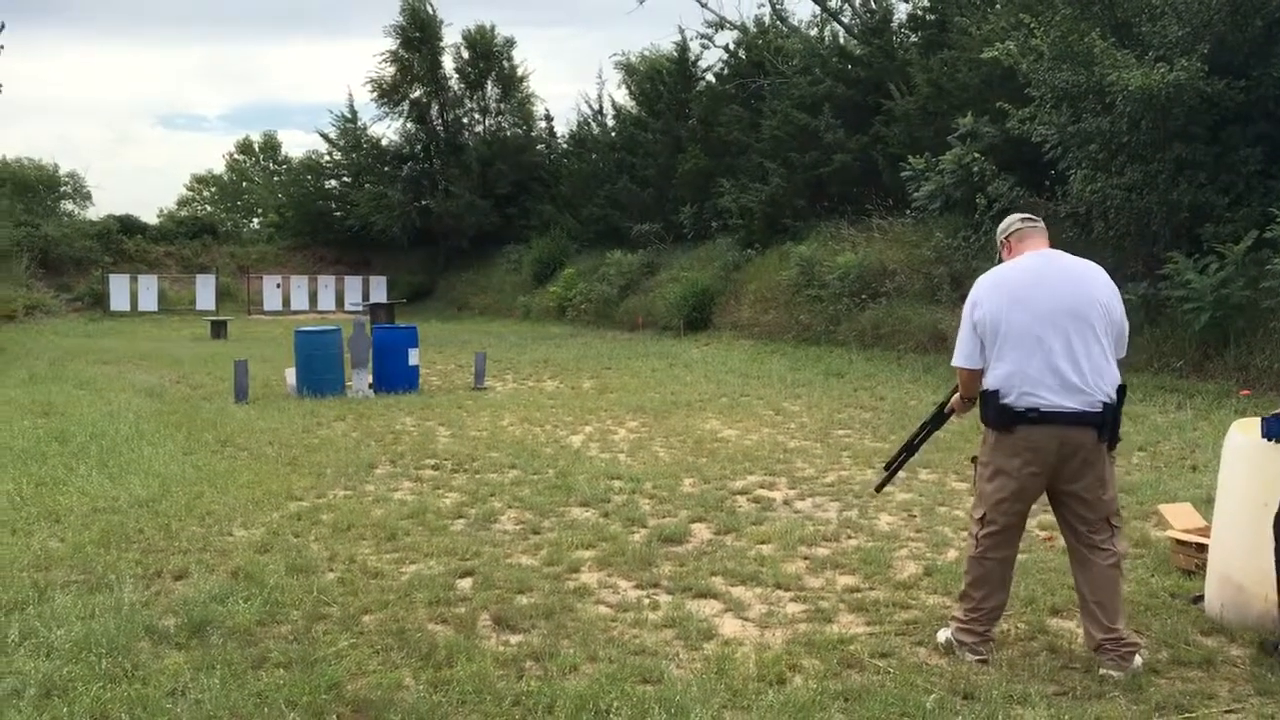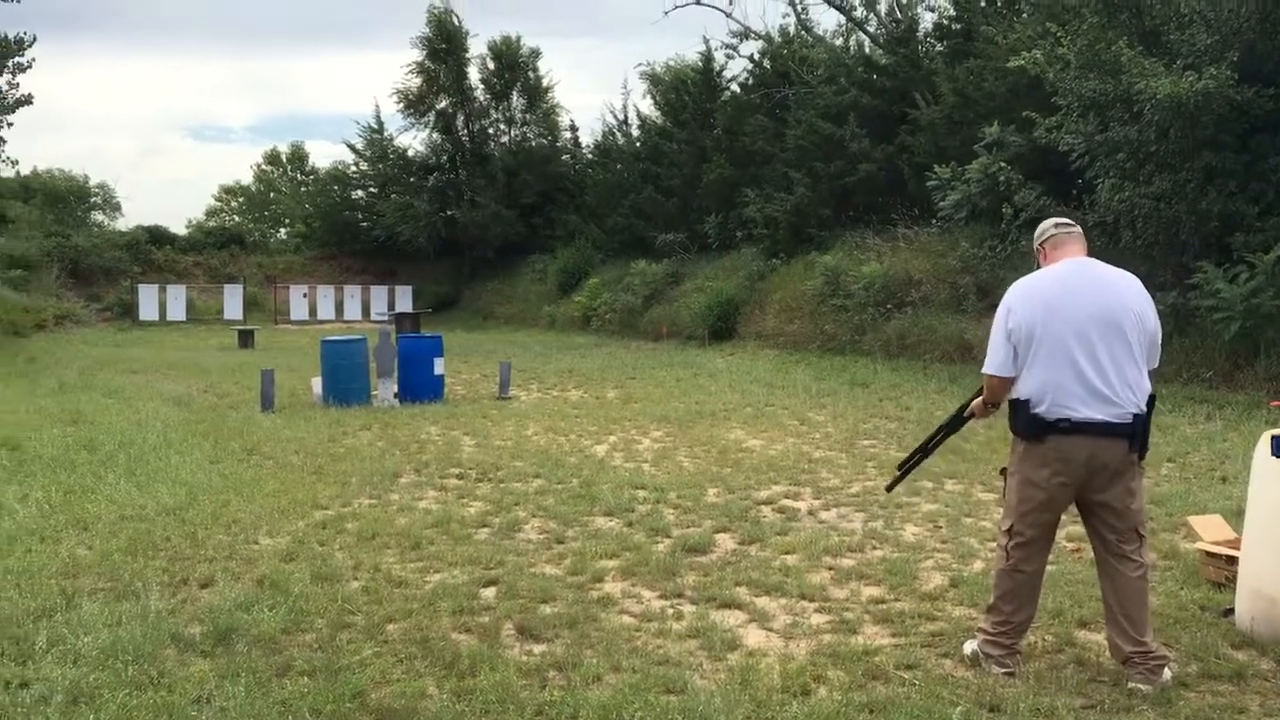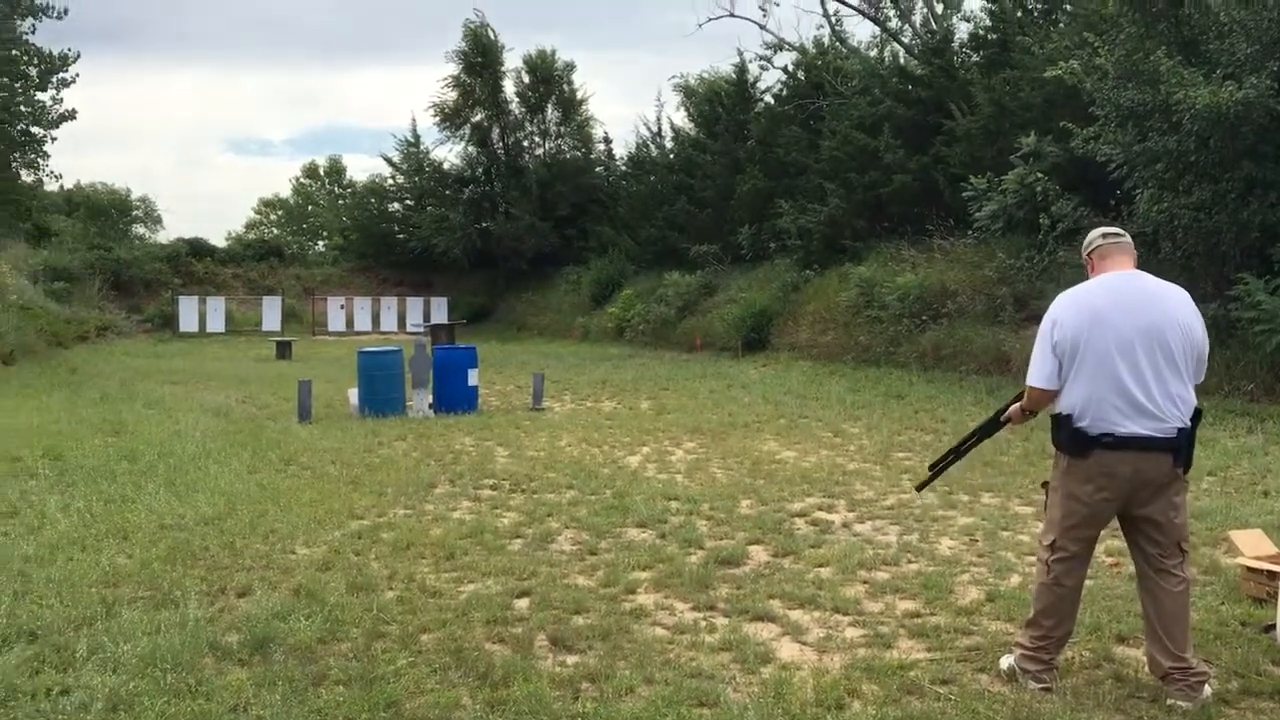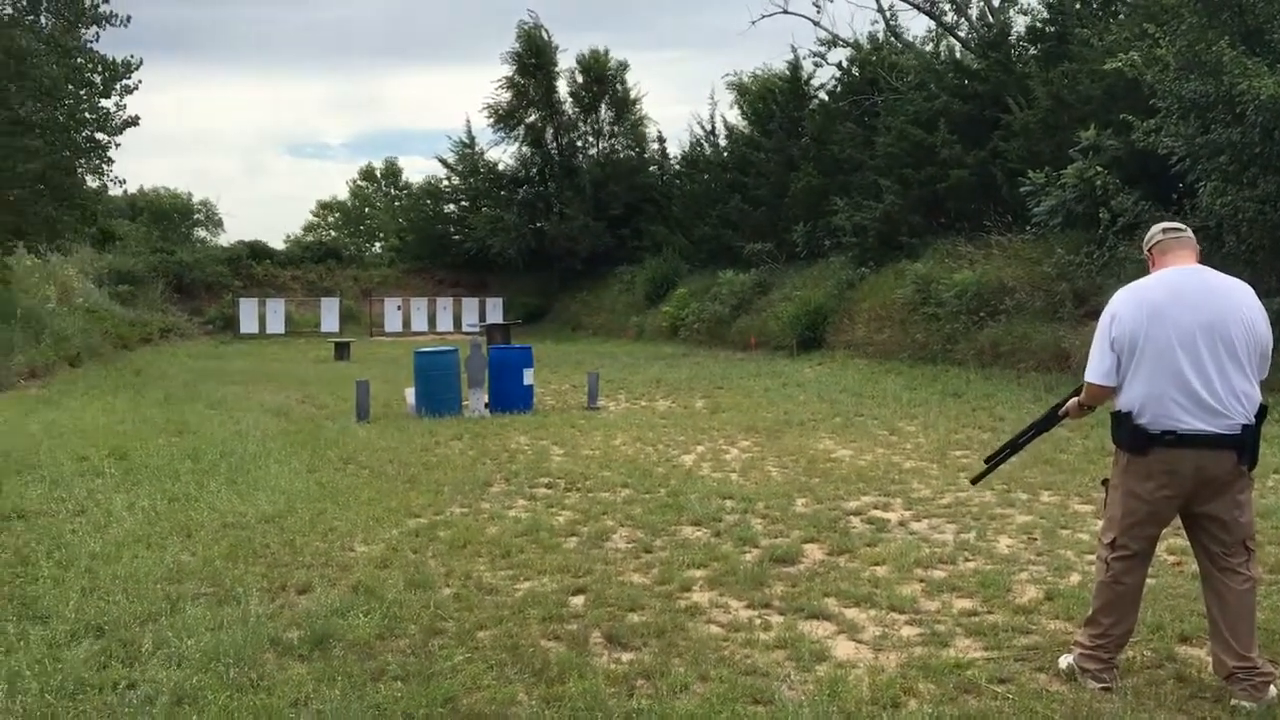
dt=0.3s
person 1, frame 1
left shoulder: (991, 284)
right shoulder: (1096, 277)
left elbow: (969, 368)
right elbow: (1117, 350)
left wrist: (964, 399)
left hip: (1017, 430)
right hip: (1087, 429)
left knee: (992, 534)
right knee: (1096, 539)
left ankle: (971, 634)
right ankle: (1114, 649)
person 1, frame 2
left shoulder: (1024, 292)
right shoulder: (1132, 288)
left elbow: (999, 377)
right elbow: (1149, 362)
left wrist: (986, 404)
left hip: (1046, 440)
right hip: (1118, 440)
left knee: (1021, 546)
right knee: (1123, 550)
left ankle: (998, 647)
right ankle: (1142, 661)
person 1, frame 3
left shoulder: (1070, 304)
right shoulder: (1180, 301)
left elbow: (1042, 391)
right elbow: (1195, 377)
left wrist: (1023, 410)
left hip: (1090, 455)
right hip: (1163, 456)
left knee: (1062, 559)
right knee: (1166, 566)
left ankle: (1035, 662)
right ankle: (1182, 678)
person 1, frame 4
left shoulder: (1129, 299)
left elbow: (1099, 388)
left wrist: (1080, 406)
left hip: (1151, 453)
right hip: (1227, 452)
left knee: (1121, 559)
right knee: (1232, 566)
left ankle: (1095, 660)
